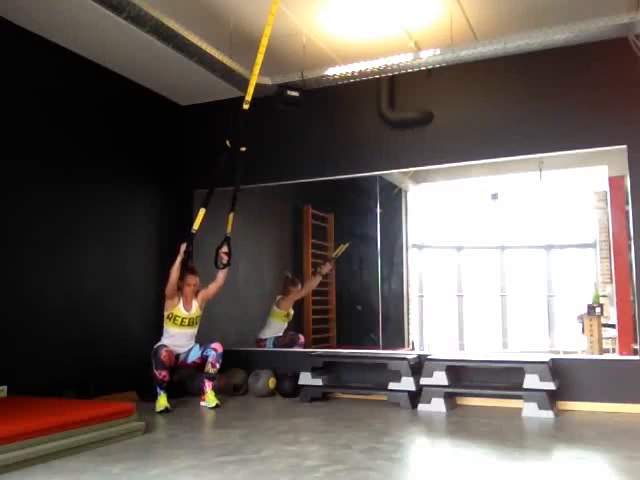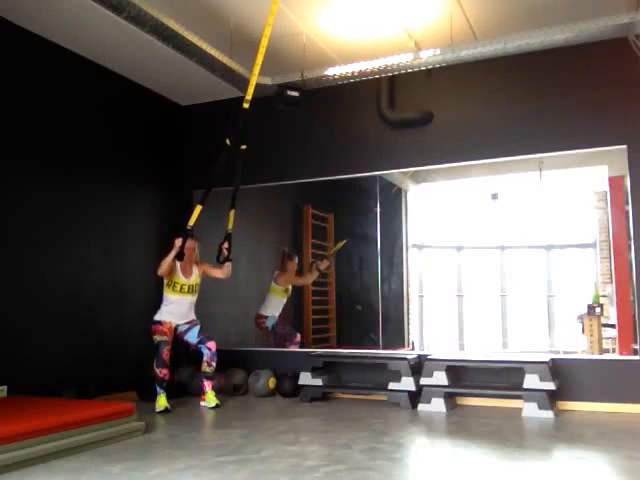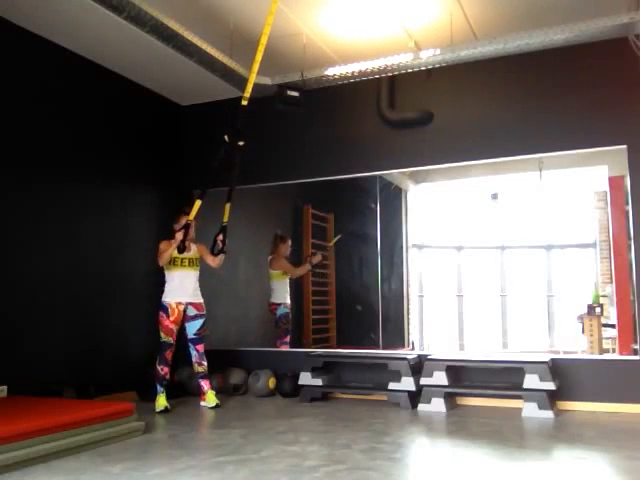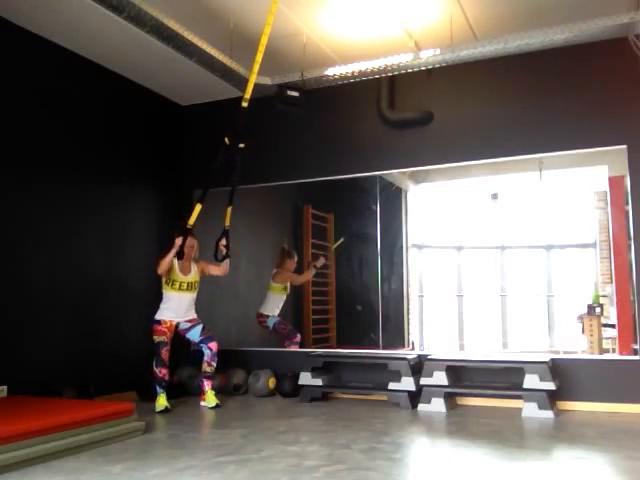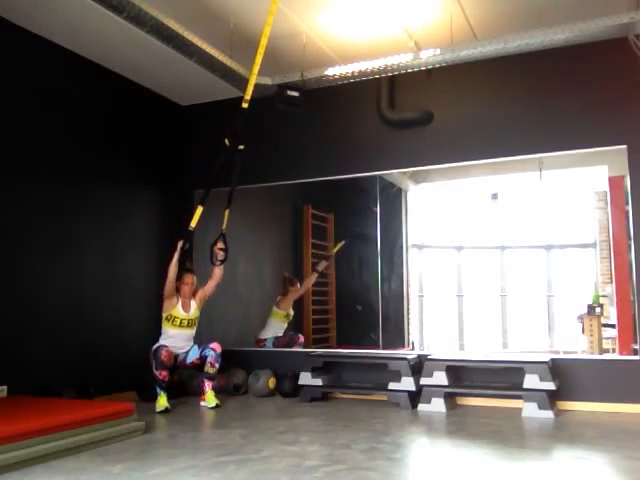
dt=0.7s
person 1, frame 1
left shoulder: (200, 299)
right shoulder: (172, 300)
left elbow: (218, 282)
right elbow: (172, 280)
left wrist: (224, 261)
right wrist: (180, 256)
left hip: (188, 351)
right hip: (168, 351)
left knee: (215, 348)
right knee: (161, 353)
left ankle: (207, 394)
right ankle: (161, 396)
person 1, frame 2
left shoulder: (200, 268)
right shoulder: (172, 267)
left elbow: (224, 274)
right elbow: (160, 271)
left wrist: (226, 256)
right wrist: (175, 249)
left hip: (187, 322)
right hip: (164, 321)
left knee: (210, 346)
right knee: (163, 350)
left ankle: (207, 394)
right ankle: (161, 396)
person 1, frame 3
left shoulder: (199, 248)
right shoulder: (166, 245)
left elbow: (216, 263)
right elbow: (161, 262)
left wrist: (222, 247)
right wrist: (176, 242)
left hip: (195, 303)
right hip: (172, 303)
left knee: (197, 346)
right knee: (167, 347)
left ankle: (206, 393)
right ankle: (161, 395)
person 1, frame 4
left shoulder: (199, 266)
right shoulder: (169, 262)
left elbow: (222, 271)
right elbow: (160, 271)
left wrist: (224, 252)
right wrist: (175, 249)
left hip: (188, 318)
right hip: (165, 318)
left knee: (211, 345)
right knee: (162, 350)
left ankle: (206, 393)
right ankle: (161, 396)
person 1, frame 5
left shoulder: (198, 299)
right shoulder: (171, 300)
left elbow: (215, 279)
right elbow: (169, 279)
left wrist: (219, 256)
right wrist: (178, 253)
left hip: (187, 352)
right hip: (166, 349)
left knee: (214, 348)
right knee: (162, 354)
left ankle: (207, 394)
right ankle: (161, 396)
